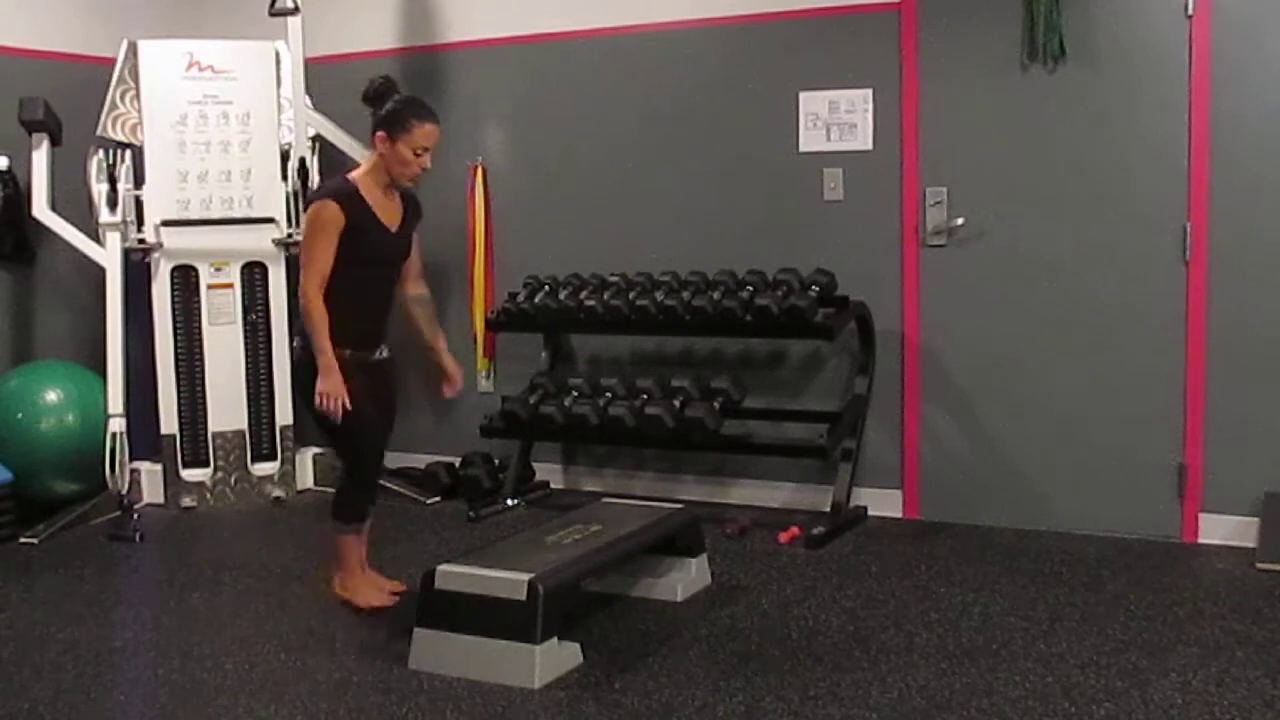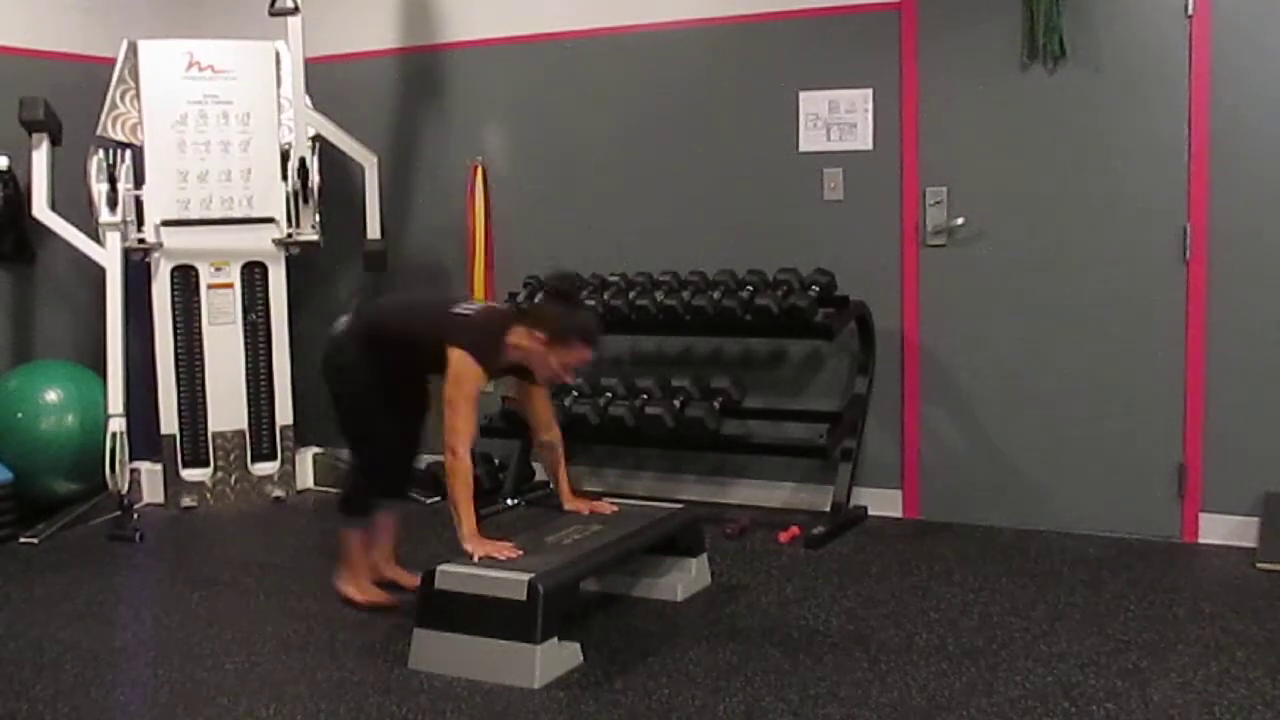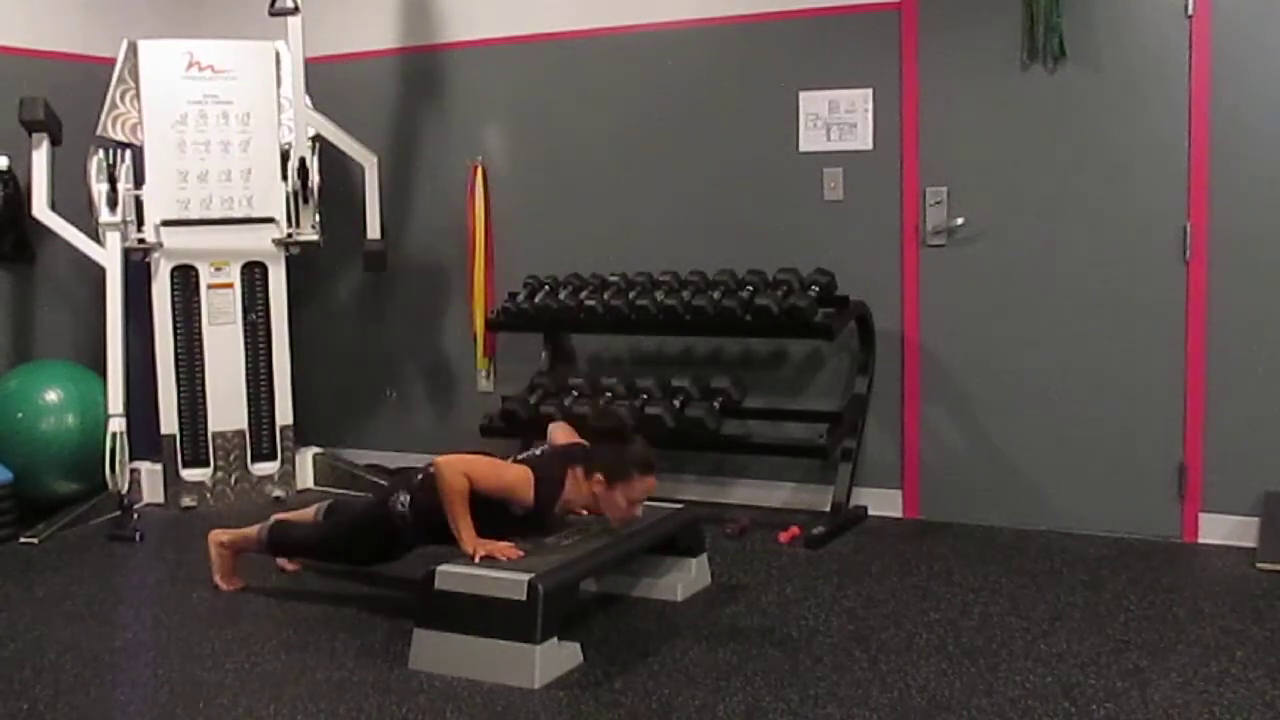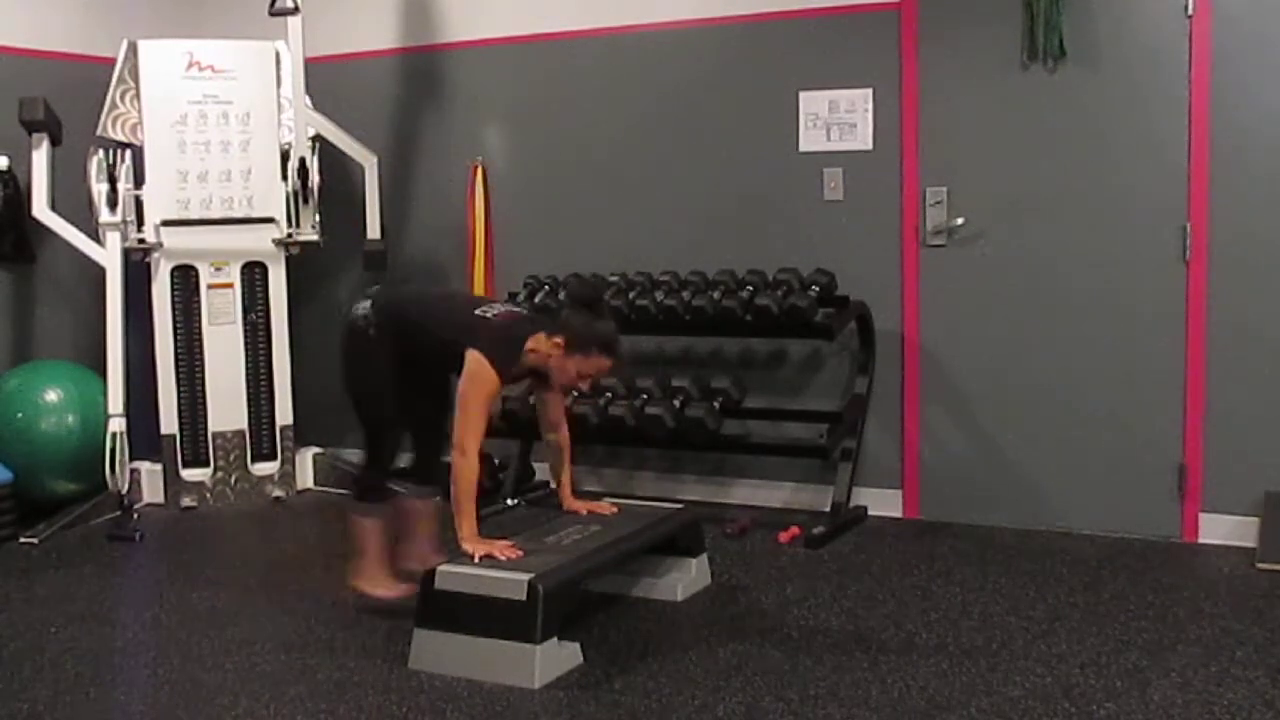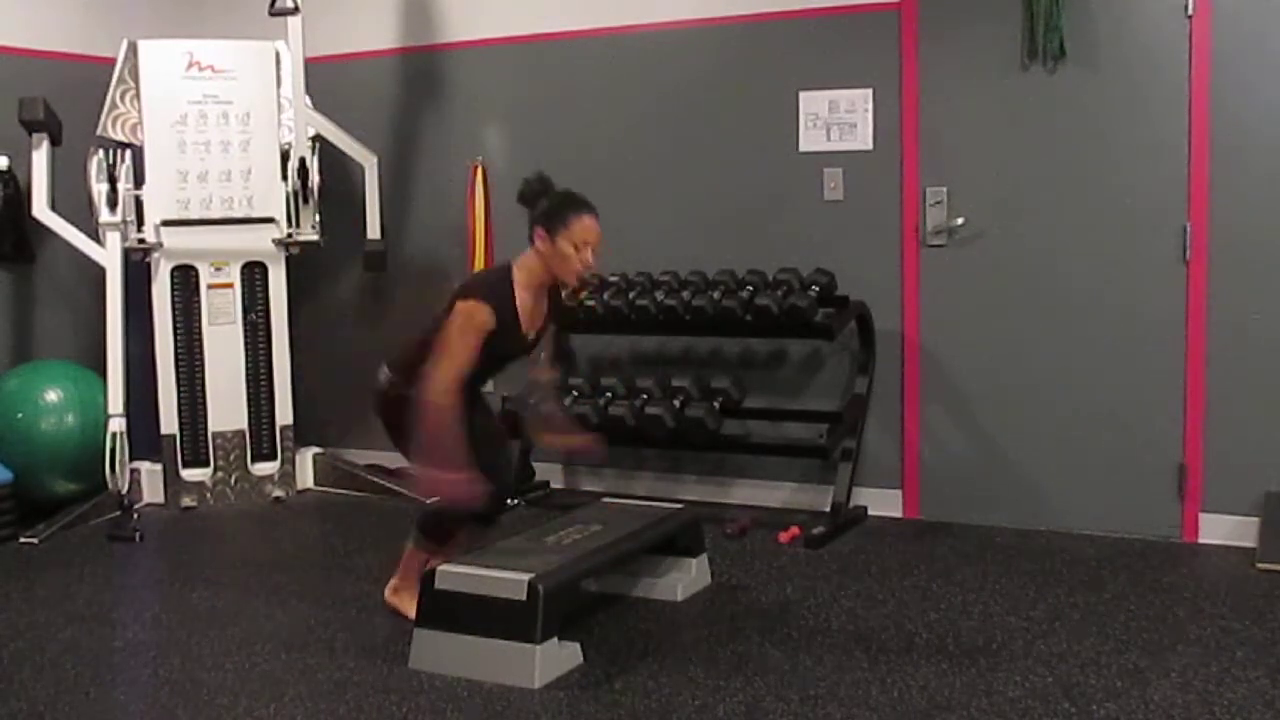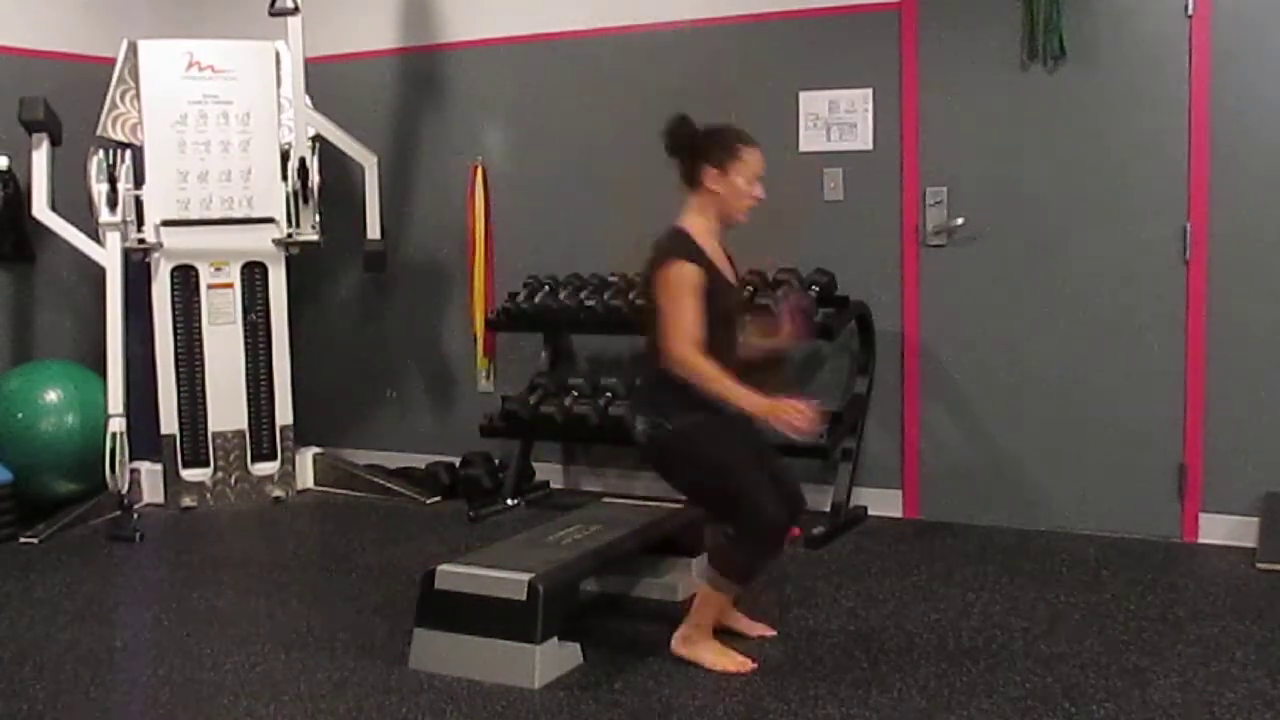
dt=0.7s
person 1, frame 1
left shoulder: (408, 207)
right shoulder: (334, 203)
left elbow: (413, 287)
right elbow: (310, 292)
left wrist: (442, 353)
right wrist: (328, 370)
left hip: (375, 357)
right hip: (329, 359)
left knee: (368, 467)
right knee: (361, 464)
left ankle: (359, 567)
right ankle: (346, 575)
person 1, frame 2
left shoulder: (525, 353)
right shoulder: (473, 350)
left elbow: (545, 431)
right elbow: (458, 451)
left wrist: (567, 495)
right wrist: (470, 536)
left hip: (403, 362)
right hip: (357, 348)
left knee: (402, 456)
right knee: (381, 459)
left ankle: (382, 561)
right ankle: (351, 571)
person 1, frame 3
left shoulder: (578, 464)
right shoulder: (532, 487)
left elbow: (558, 426)
right elbow: (446, 467)
left wrist: (570, 507)
right wrist: (472, 543)
left hip: (432, 497)
right hip: (415, 509)
left knee: (353, 520)
right knee: (330, 542)
left ankle: (294, 518)
right ankle: (227, 541)
person 1, frame 4
left shoulder: (549, 352)
right shoulder: (495, 353)
left elbow: (554, 429)
right elbow: (466, 449)
left wrist: (567, 495)
right wrist: (469, 537)
left hip: (425, 342)
right hip: (375, 331)
left knee: (433, 447)
right knee: (384, 447)
left ankle: (416, 551)
right ankle: (368, 568)
person 1, frame 5
left shoulder: (551, 296)
right shoulder: (484, 299)
left elbow: (543, 369)
right elbow: (439, 385)
left wrist: (546, 425)
right wrist: (436, 460)
left hip: (460, 400)
right hip: (409, 394)
left knee: (498, 486)
right knee: (464, 496)
right ankle: (403, 587)
person 1, frame 6
left shoulder: (711, 244)
right shoulder: (679, 256)
right elbow: (682, 355)
left wrist: (772, 339)
right wrist: (764, 407)
left hip: (704, 413)
right hip: (674, 421)
left knee: (777, 503)
right knee: (767, 517)
left ankle: (718, 606)
right ankle: (694, 634)
